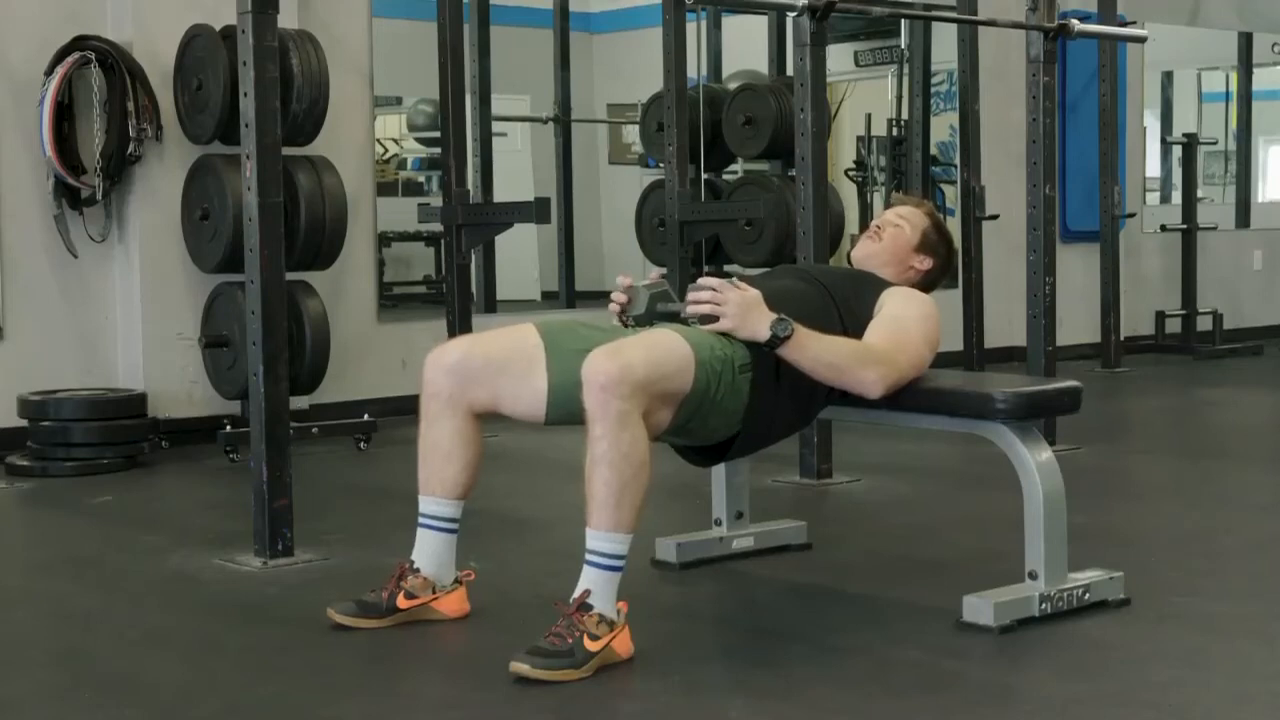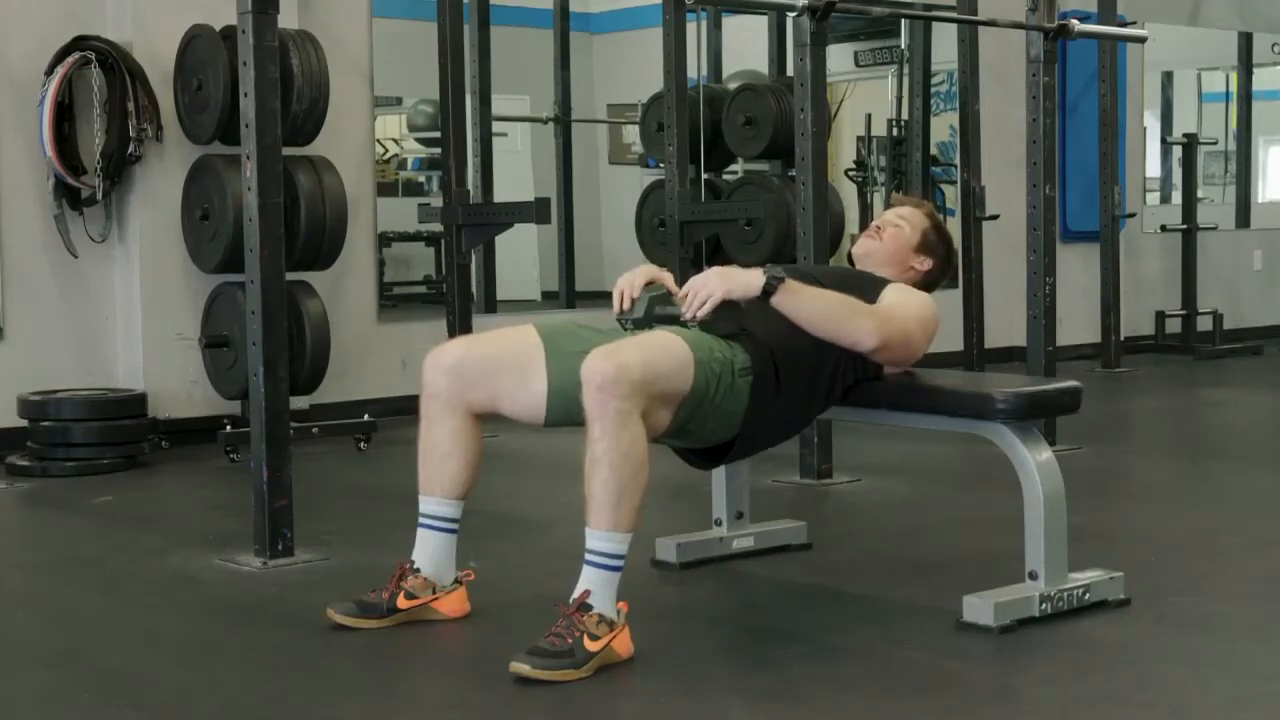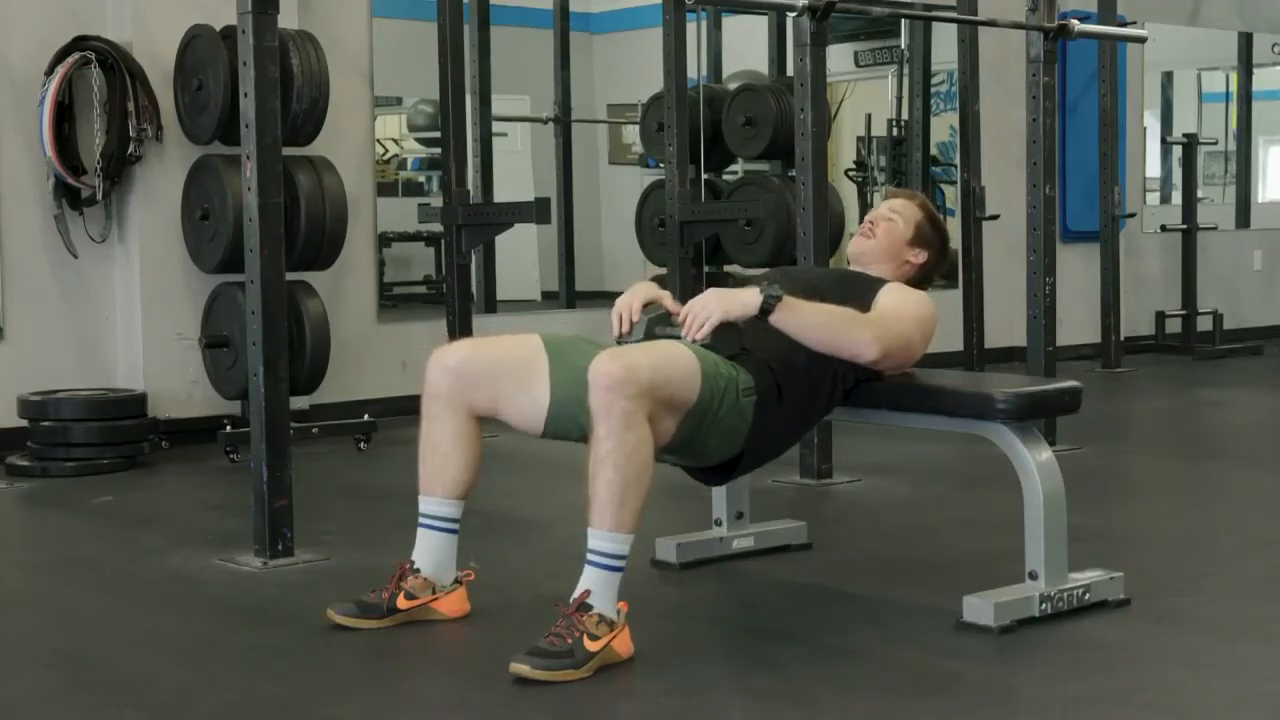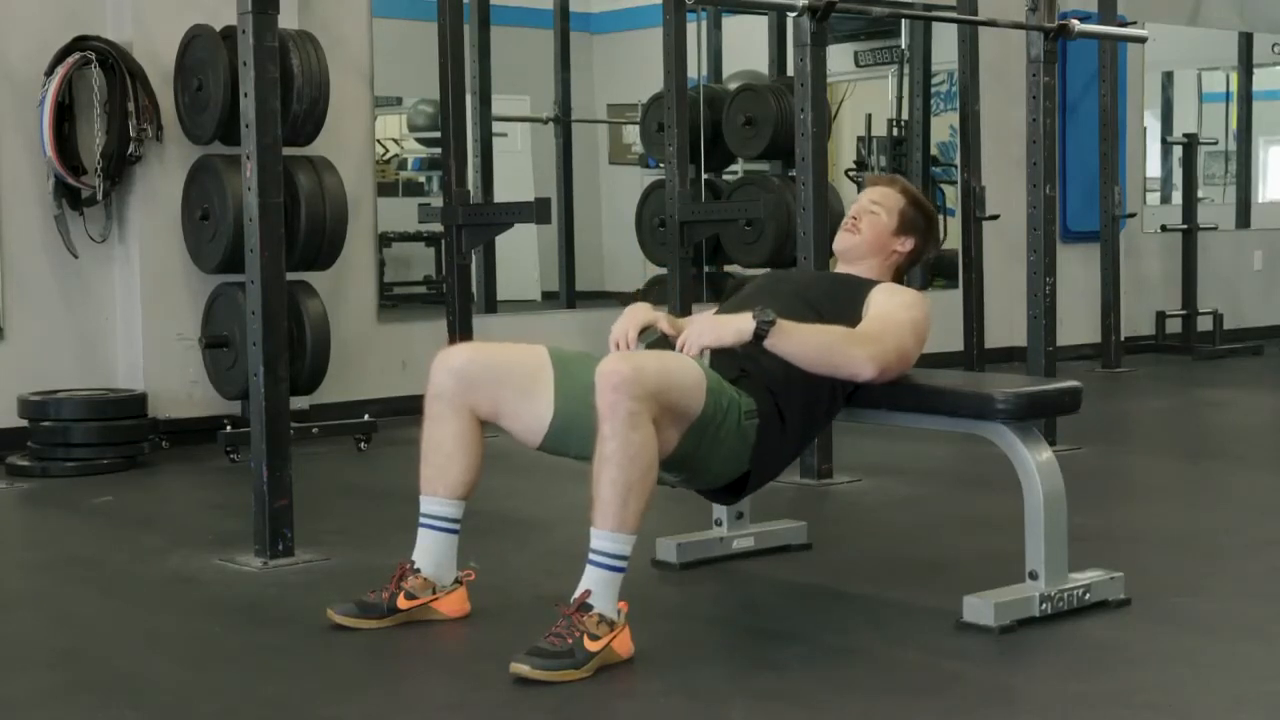
dt=1s
person 1, frame 1
left shoulder: (906, 303)
right shoulder: (811, 277)
left elbow: (875, 374)
left wrist: (769, 326)
left hip: (736, 367)
right hip: (660, 345)
left knee: (611, 377)
right knee: (451, 367)
left ankle: (597, 616)
right ankle: (431, 577)
person 1, frame 2
left shoulder: (909, 303)
right shoulder: (811, 281)
left elbow: (871, 333)
left wrist: (763, 280)
right wrist: (658, 277)
left hip: (736, 368)
right hip: (661, 350)
left knee: (609, 377)
right knee: (450, 367)
left ankle: (597, 613)
right ankle: (431, 577)
person 1, frame 3
left shoulder: (904, 302)
right shoulder: (802, 276)
left elbow: (870, 344)
left wrist: (760, 298)
right wrist: (657, 295)
left hip: (736, 389)
right hip: (658, 370)
left knee: (616, 378)
right knee: (453, 368)
left ankle: (597, 614)
right ankle: (431, 577)
person 1, frame 4
left shoulder: (896, 301)
right shoulder: (786, 279)
left elbow: (867, 358)
left wrist: (754, 324)
right wrist: (654, 315)
left hip: (733, 414)
right hip: (652, 390)
left knee: (622, 379)
right knee: (458, 369)
left ankle: (599, 614)
right ankle: (432, 578)
